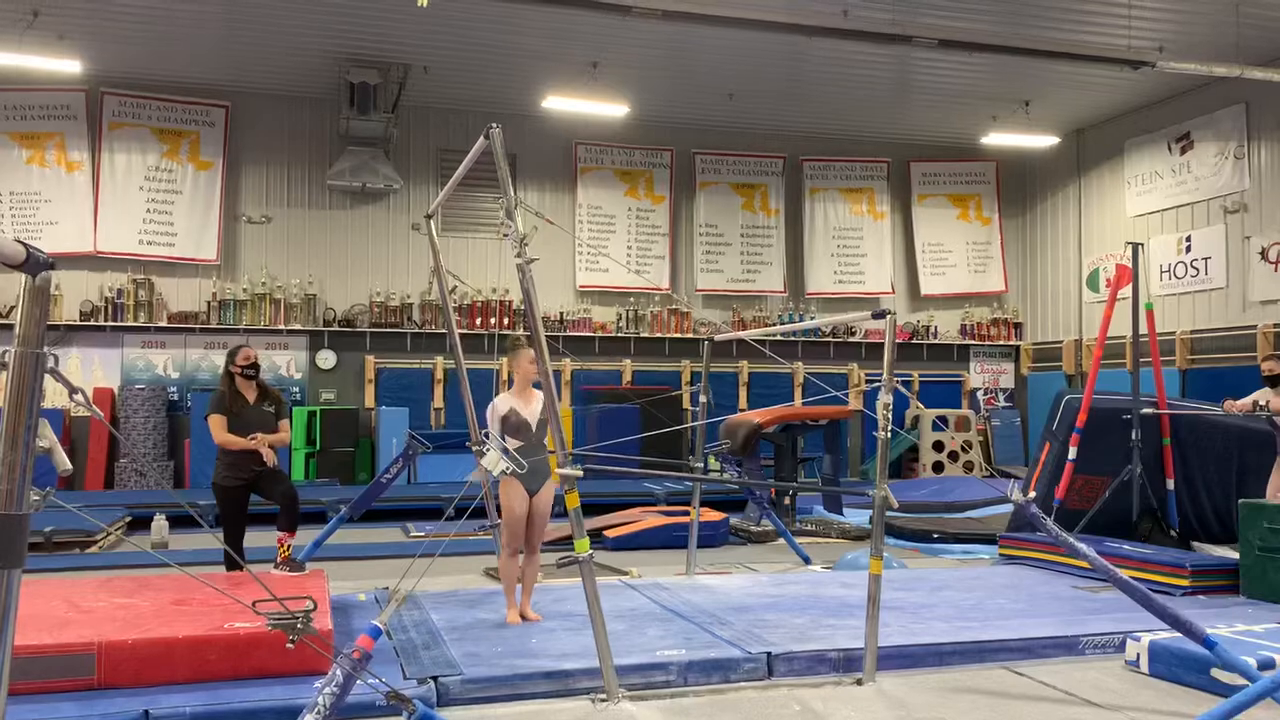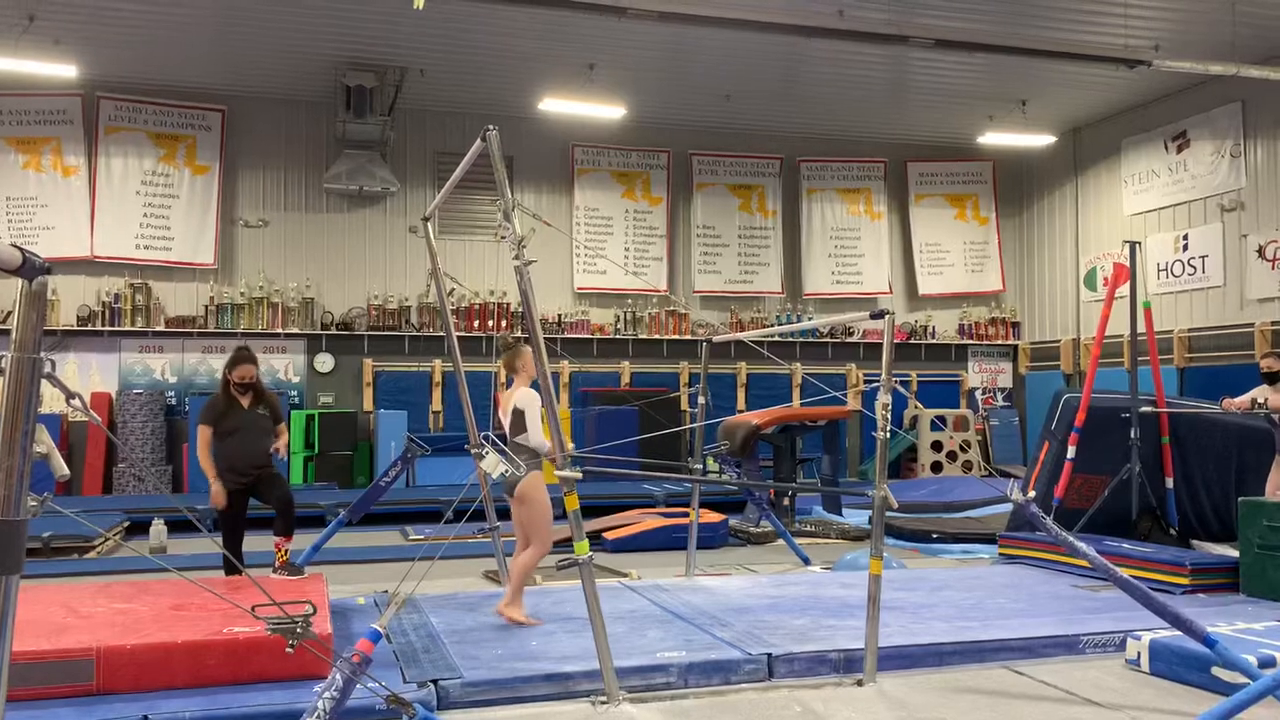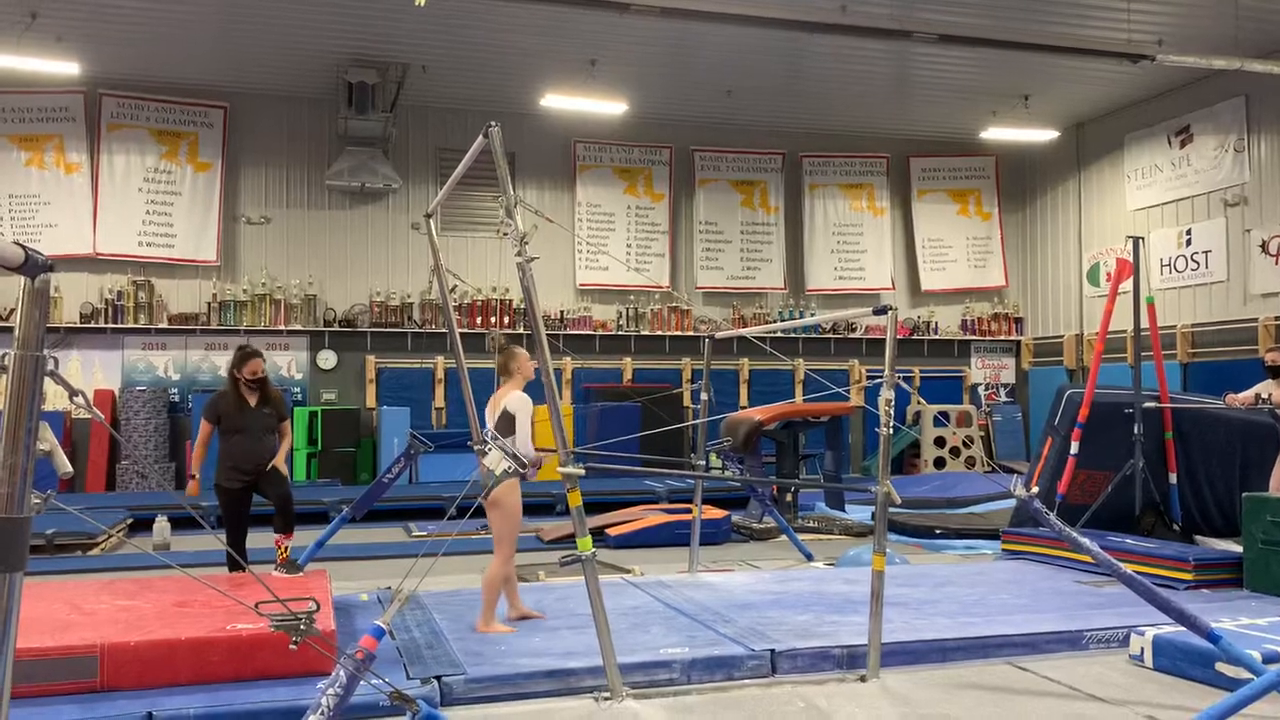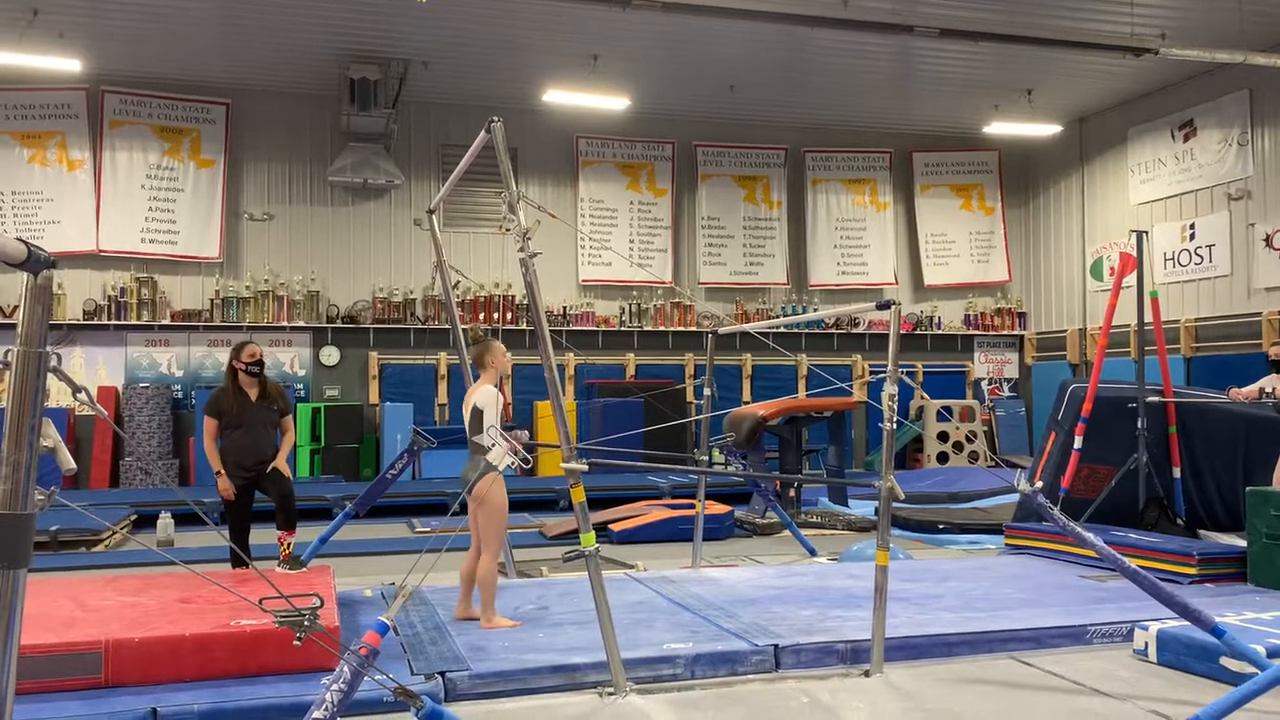
dt=0.5s
person 1, frame 1
left shoulder: (545, 399)
right shoulder: (500, 404)
left wrist: (555, 474)
left hip: (543, 477)
right hip: (514, 479)
left knee: (534, 547)
right knee: (512, 547)
left ankle: (526, 604)
right ankle: (511, 606)
person 1, frame 2
left shoulder: (506, 398)
right shoulder: (529, 395)
right elbow: (536, 440)
left wrist: (551, 448)
right wrist: (556, 451)
left hip: (513, 473)
right hip: (527, 475)
left knee: (524, 547)
right knee: (541, 544)
left ankle: (514, 605)
right ankle: (508, 601)
person 1, frame 3
left shoulder: (495, 399)
right shoulder: (521, 400)
right elbow: (523, 448)
left wrist: (527, 458)
right wrist: (536, 459)
left hip: (489, 477)
right hip: (504, 481)
left knee: (505, 550)
right knee: (503, 553)
left ankle: (515, 606)
right ankle: (486, 620)
person 1, frame 4
left shoulder: (473, 393)
right shoulder: (492, 394)
right elbow: (493, 444)
left hip: (473, 472)
right hip: (487, 475)
left knee: (479, 547)
right knee: (492, 549)
left ankle: (464, 606)
right ankle: (489, 616)
person 2, frame 1
left shoulder: (273, 398)
right shoulder: (221, 399)
left elbow: (286, 436)
right elbow: (220, 437)
left wrist: (266, 438)
right wrist: (256, 445)
left hip: (264, 470)
right hip: (230, 476)
left knee: (290, 496)
right knee: (233, 535)
left ankle: (283, 559)
person 2, frame 2
left shoulder: (268, 401)
right shoulder: (215, 405)
left elbow: (283, 433)
right elbow: (203, 450)
left wrist: (281, 443)
right wrist: (214, 482)
left hip: (264, 473)
right hip: (229, 481)
left knee: (285, 500)
right knee: (232, 539)
left ankle: (281, 563)
person 2, frame 3
left shoulder: (274, 398)
right shoulder: (220, 401)
left elbow: (286, 433)
right elbow: (202, 442)
left wrist: (280, 457)
right wrist: (194, 477)
left hip: (266, 469)
right hip: (231, 476)
left knee: (284, 497)
right knee: (235, 535)
left ankle: (283, 561)
person 2, frame 4
left shoulder: (275, 393)
right shoulder: (220, 397)
left elbow: (288, 431)
right elbow: (209, 440)
left wrist: (281, 458)
right wrist: (220, 474)
left hip: (268, 466)
right hip: (234, 473)
left knee: (286, 495)
right knee: (238, 531)
left ankle: (286, 557)
